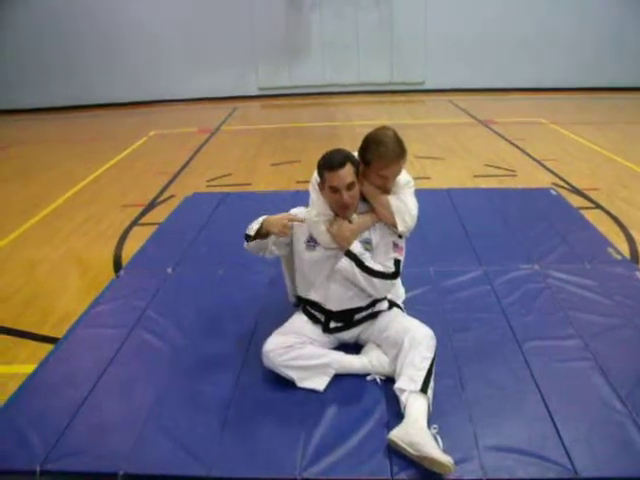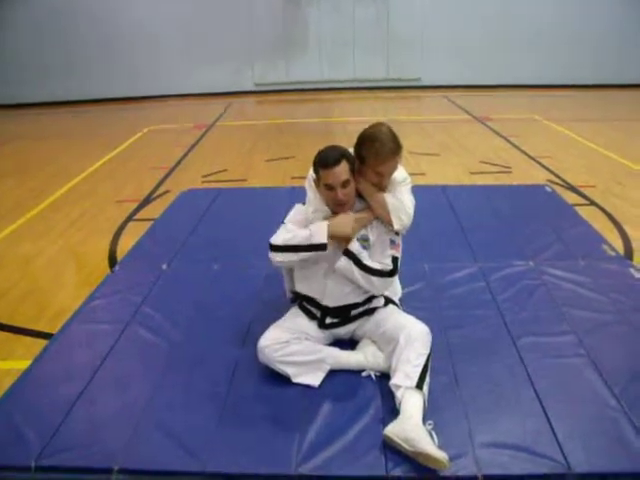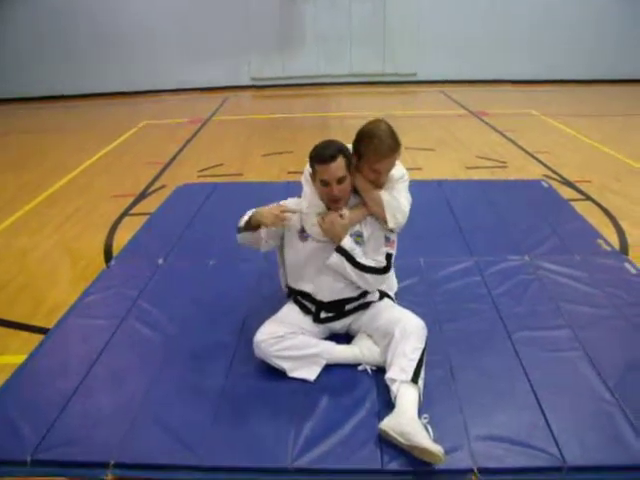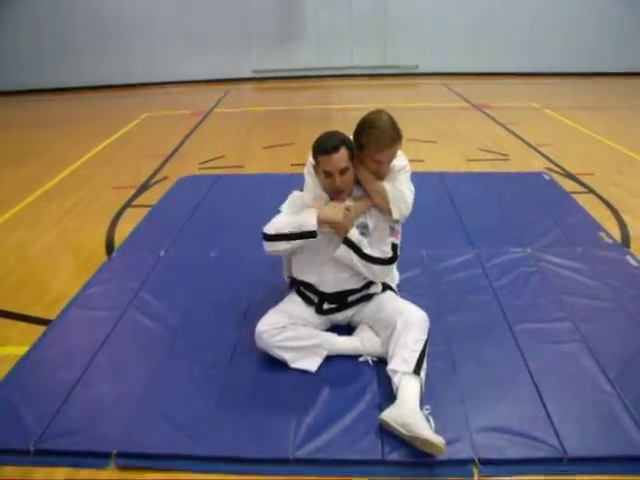
dt=0.5s
person 1, frame 1
left shoulder: (381, 223)
right shoulder: (304, 218)
left elbow: (383, 285)
right elbow: (259, 246)
left wrist: (350, 247)
right wrist: (266, 225)
left hip: (372, 315)
right hip: (318, 317)
left knee: (421, 337)
right knee: (274, 352)
left ankle: (415, 425)
right ankle: (372, 362)
person 1, frame 2
left shoulder: (378, 219)
right shoulder: (304, 214)
left elbow: (382, 281)
right elbow: (278, 249)
left wrist: (349, 245)
right wrist: (329, 229)
left hip: (367, 311)
right hip: (314, 313)
left knee: (417, 334)
right knee: (269, 348)
left ankle: (410, 422)
right ankle: (368, 358)
person 1, frame 3
left shoulder: (373, 214)
right shoulder: (296, 209)
left elbow: (375, 278)
right elbow: (253, 238)
left wrist: (342, 241)
right wrist: (256, 217)
left hip: (362, 305)
right hip: (309, 307)
left knee: (412, 328)
right knee: (265, 343)
left ankle: (406, 415)
right ankle: (363, 352)
person 1, frame 4
left shoulder: (377, 206)
right shoulder: (301, 201)
left elbow: (382, 269)
right elbow: (271, 239)
left wrist: (348, 233)
right wrist: (319, 218)
left hip: (364, 297)
right hip: (311, 299)
left knee: (414, 319)
right knee: (267, 333)
left ankle: (407, 407)
right ankle: (364, 343)
